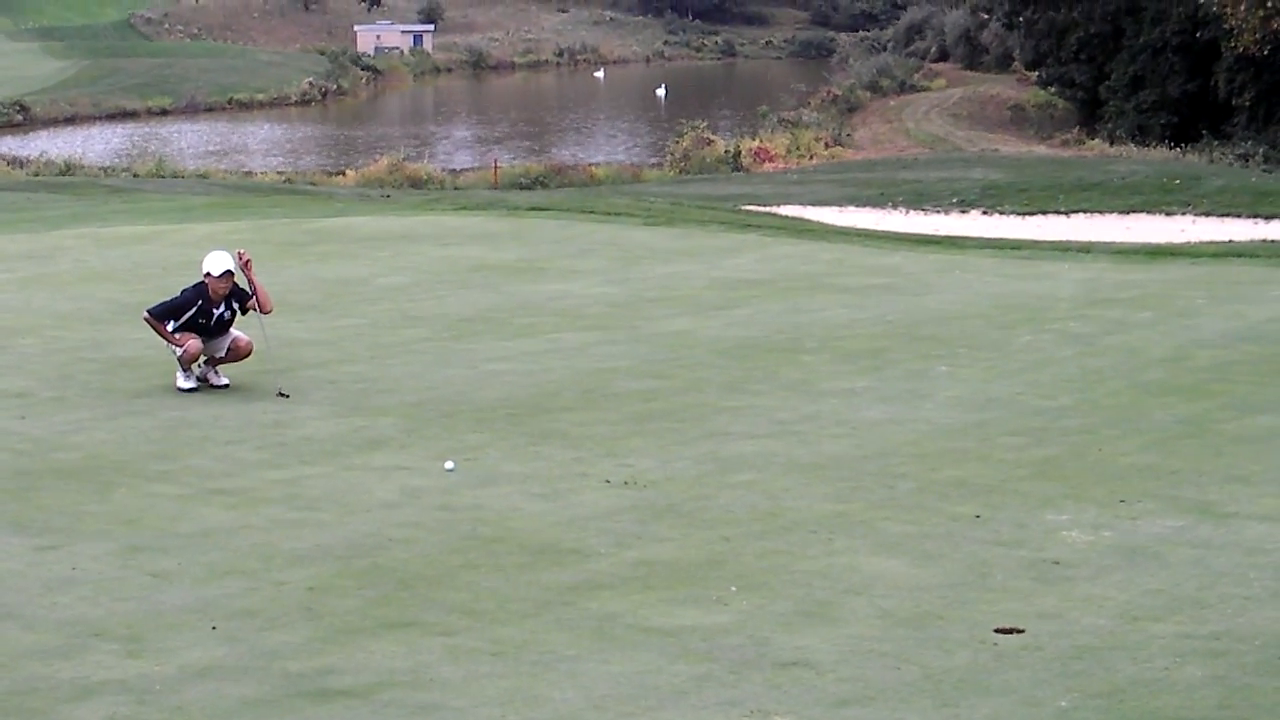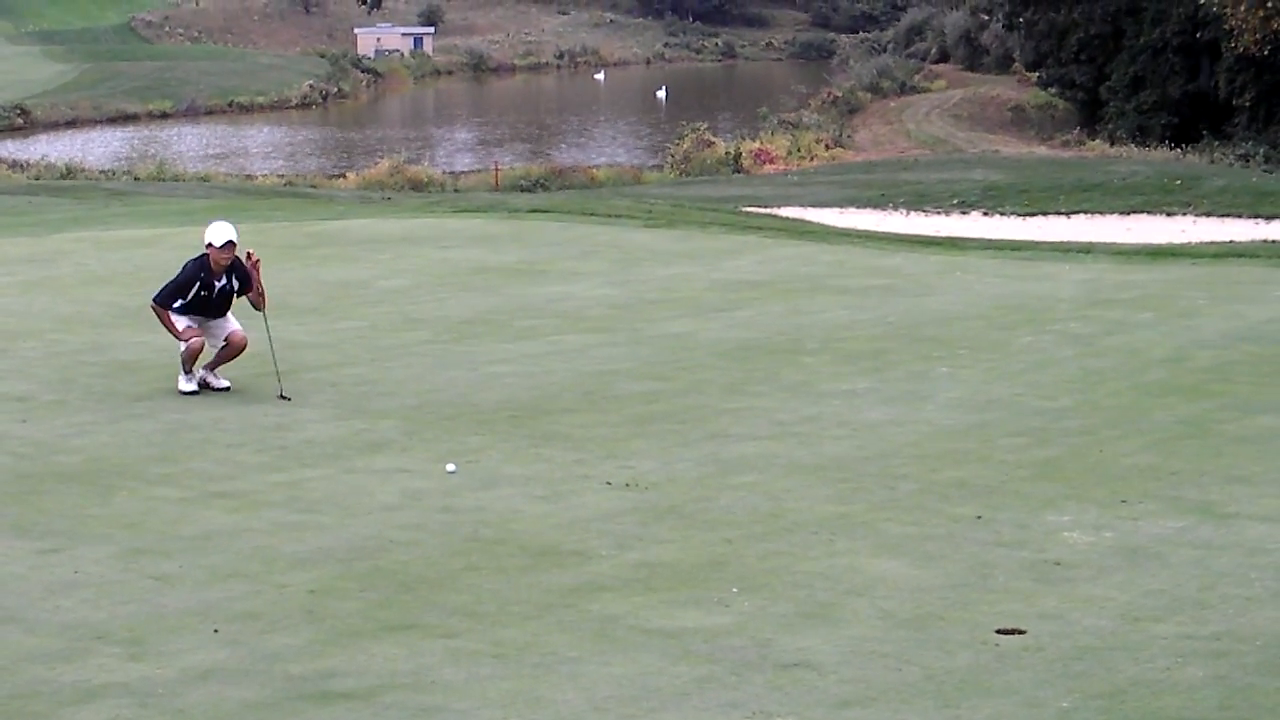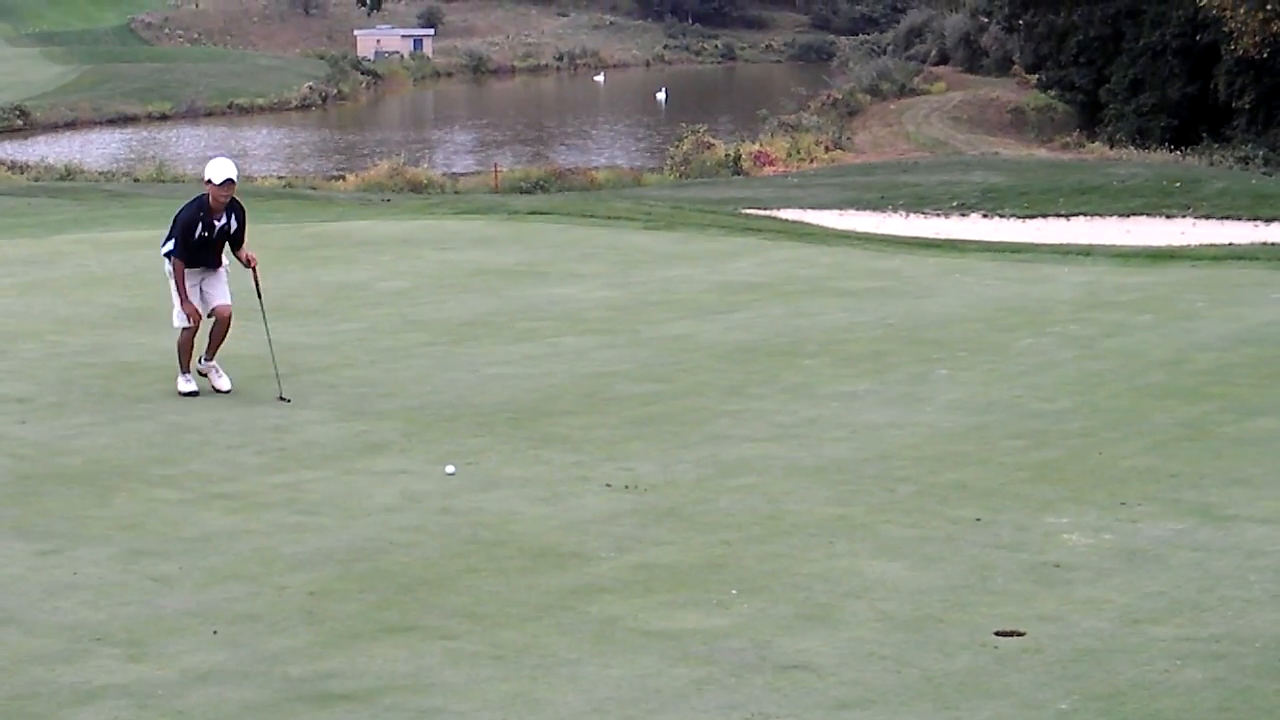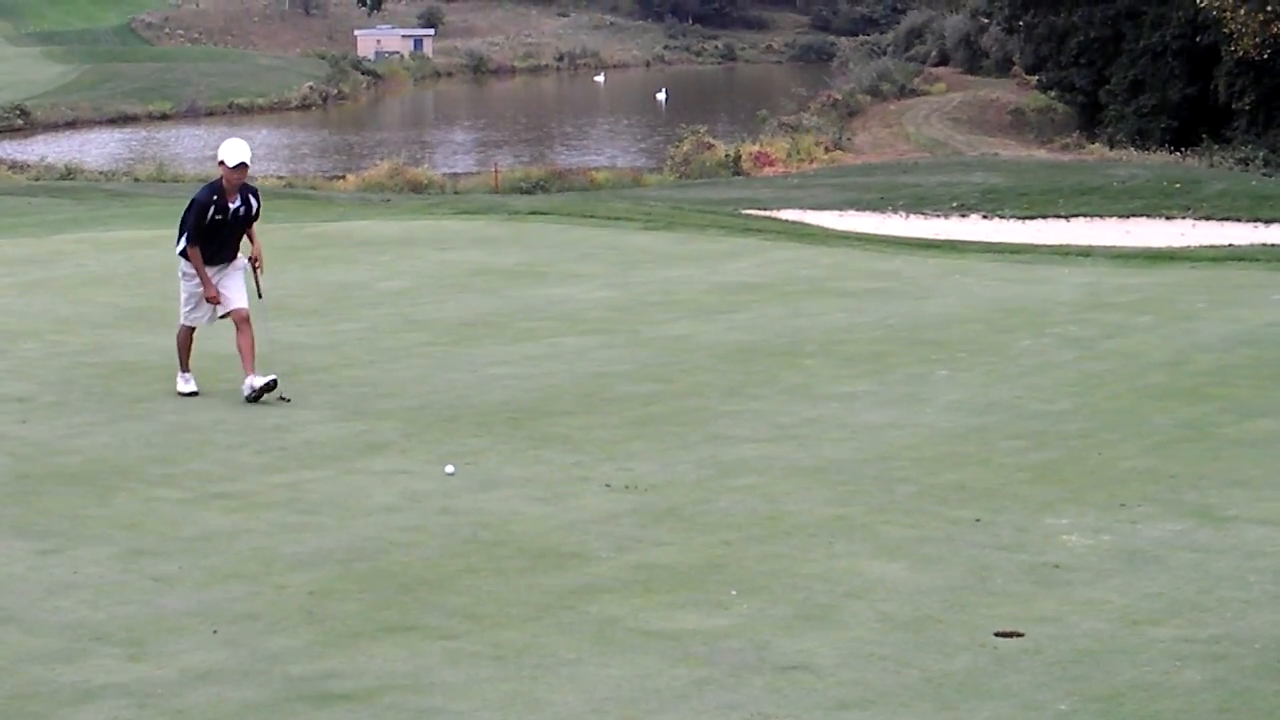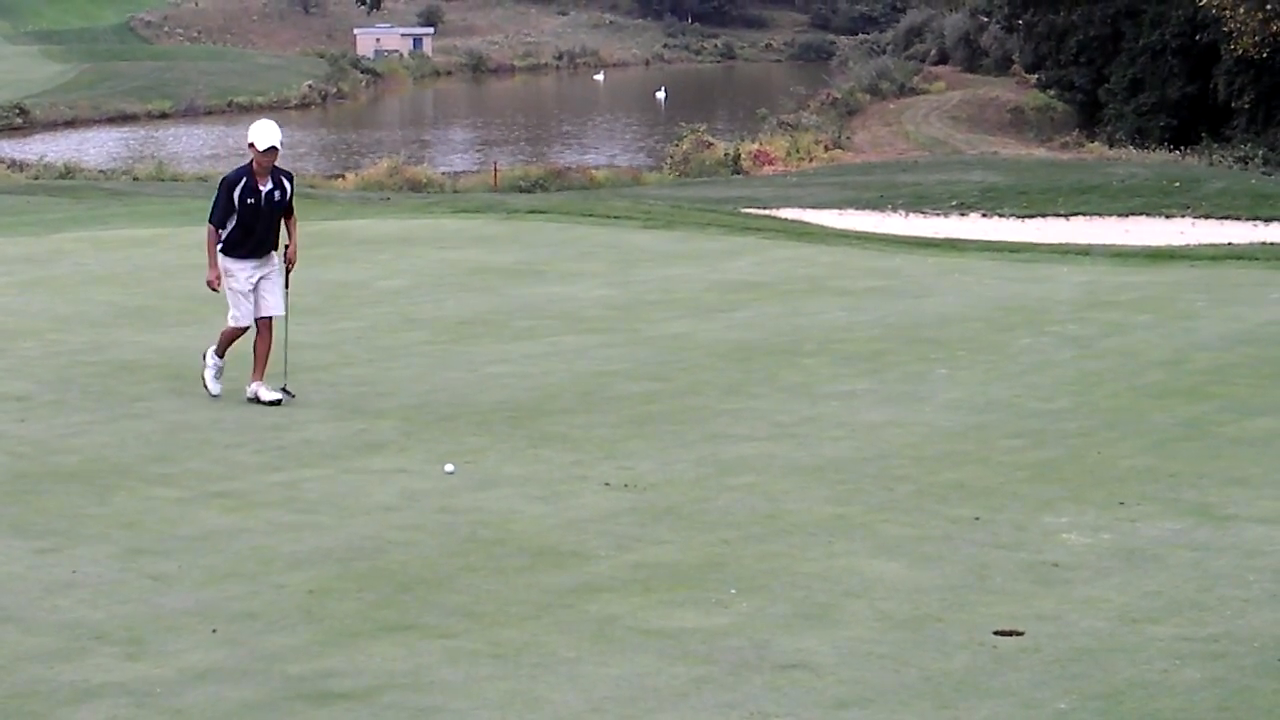
dt=0.3s
person 1, frame 1
left shoulder: (235, 294)
right shoulder: (192, 298)
left elbow: (266, 308)
right elbow: (149, 316)
left wrist: (250, 275)
right wrist: (174, 340)
left hip: (216, 336)
right hip: (186, 335)
left knee: (244, 346)
right knee: (194, 348)
left ankle: (208, 368)
right ankle: (185, 372)
person 1, frame 2
left shoulder: (237, 269)
right shoulder: (193, 272)
left elbow: (259, 305)
right elbow: (156, 304)
left wrist: (255, 274)
right wrist: (178, 333)
left hip: (216, 316)
right hip: (185, 315)
left knee: (239, 340)
right knee: (196, 343)
left ankle: (207, 371)
right ankle: (186, 374)
person 1, frame 3
left shoulder: (236, 211)
right shoulder: (191, 214)
left elbow: (236, 244)
right elbow: (177, 259)
left wrist: (244, 256)
right wrist: (184, 301)
left hip: (213, 266)
right hip: (184, 268)
left knee: (225, 313)
right knee: (189, 323)
left ankle: (207, 362)
right ankle: (184, 375)
person 1, frame 4
left shoulder: (251, 196)
right shoulder: (204, 199)
right elbow: (192, 245)
left wrist: (255, 247)
right wrist: (207, 283)
left hip: (230, 264)
right hip: (197, 265)
left knee: (242, 316)
right knee: (190, 324)
left ankle: (251, 380)
right ankle: (184, 374)
person 1, frame 5
left shoulder: (284, 180)
right shoulder: (234, 182)
left elbow: (288, 213)
right elbow: (215, 225)
left wrist: (293, 242)
right wrist: (212, 266)
left hip: (267, 260)
right hip: (235, 261)
left knee: (266, 322)
right knee: (242, 323)
left ankle: (257, 384)
right ankle: (215, 356)
